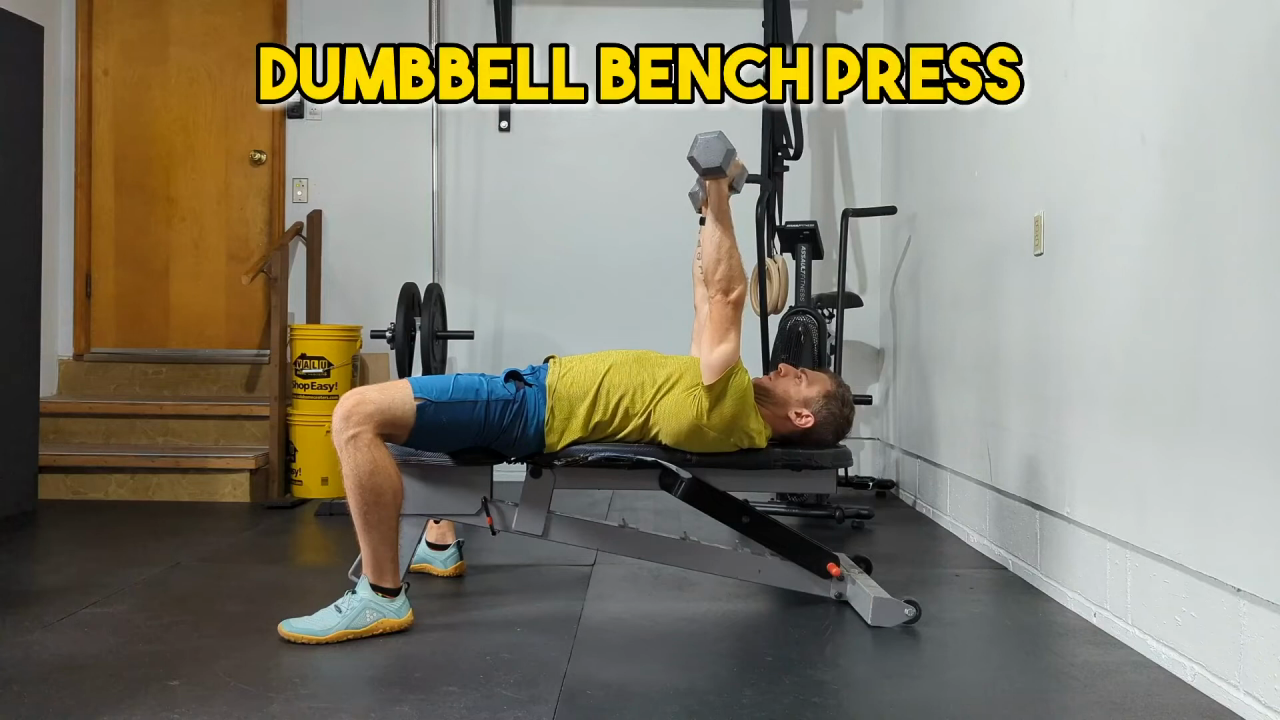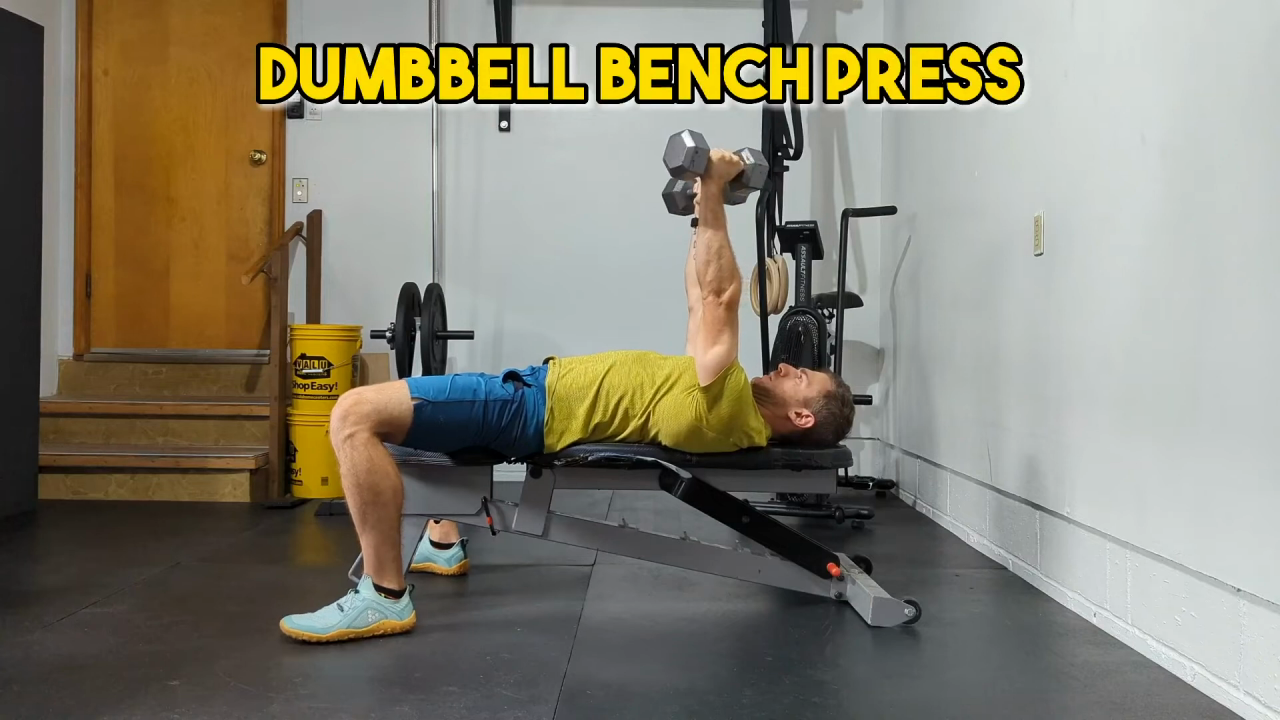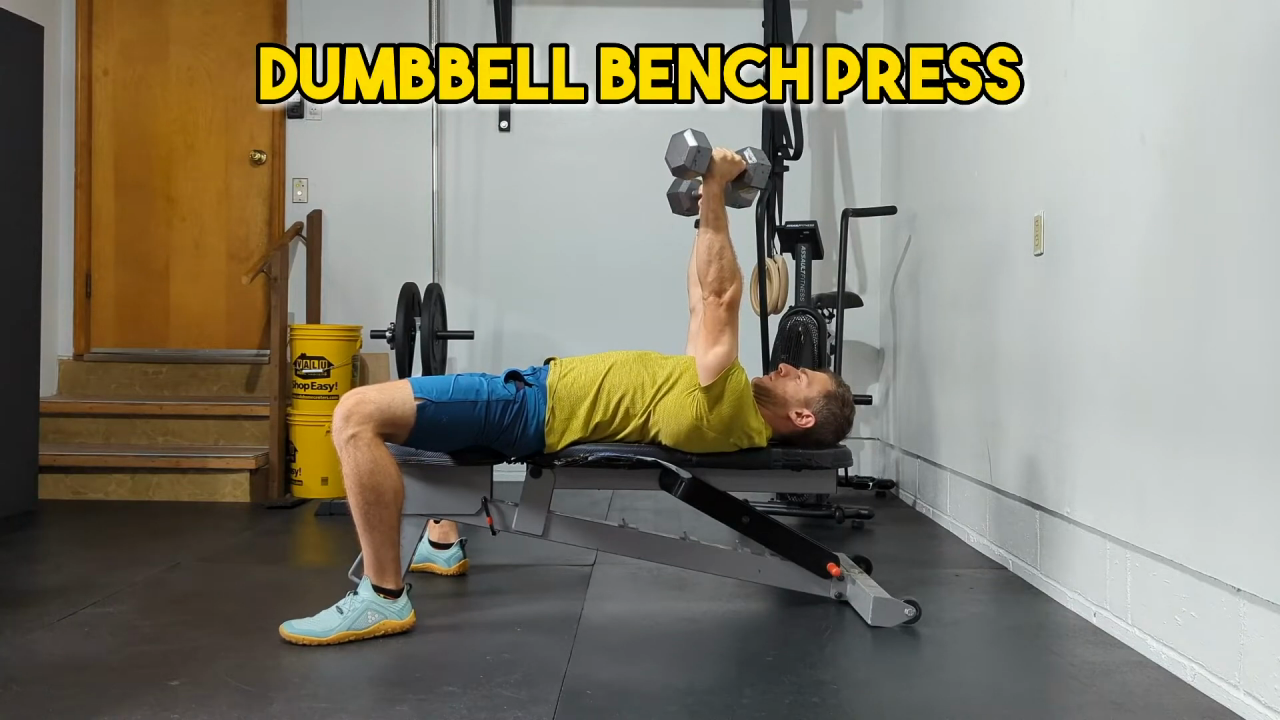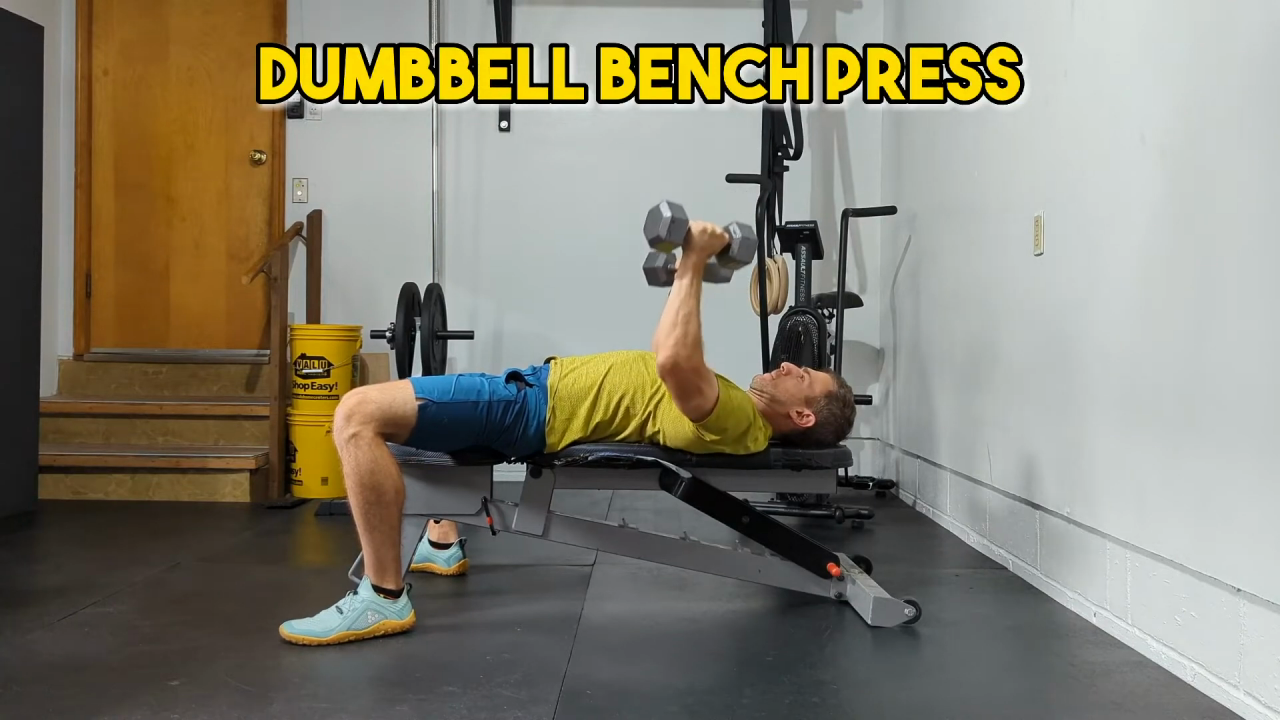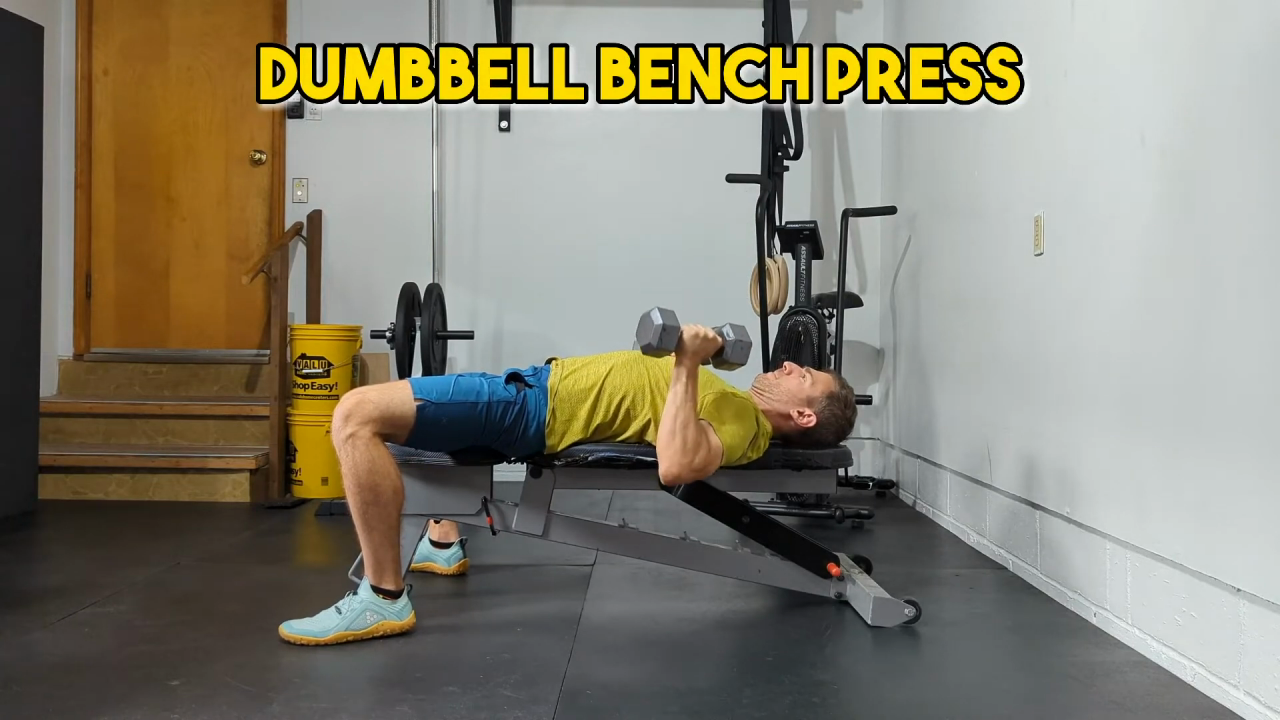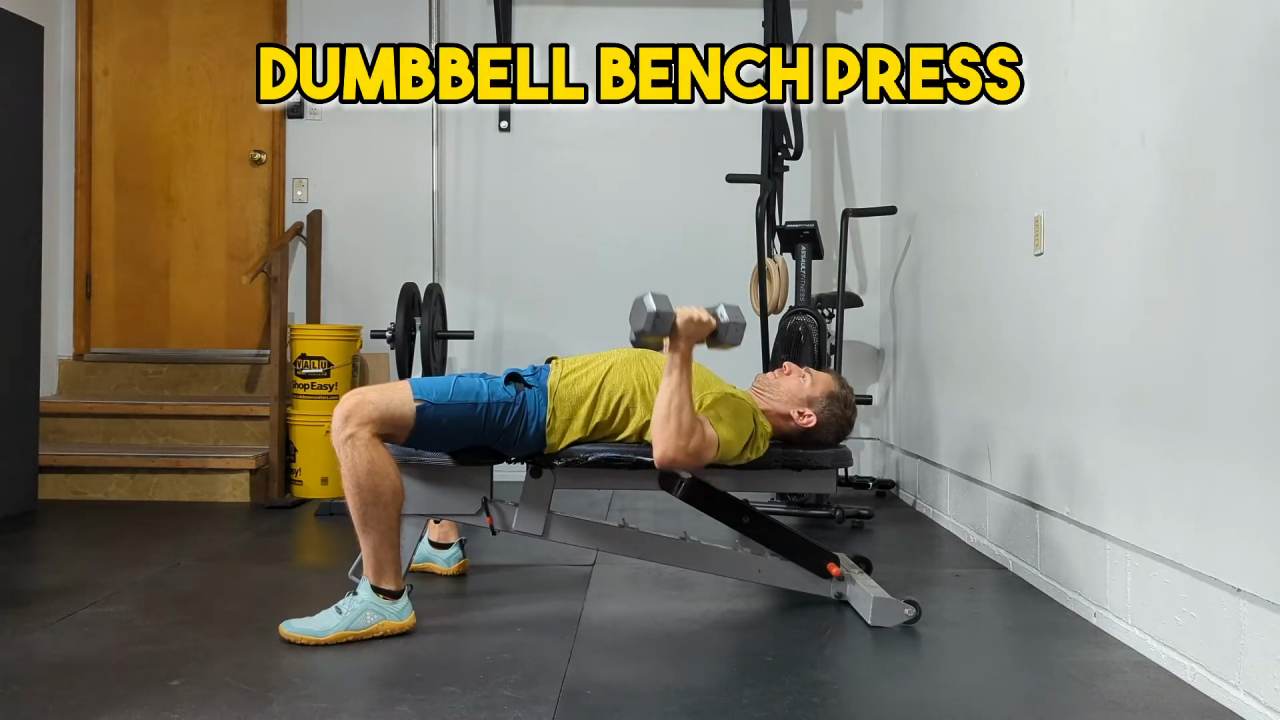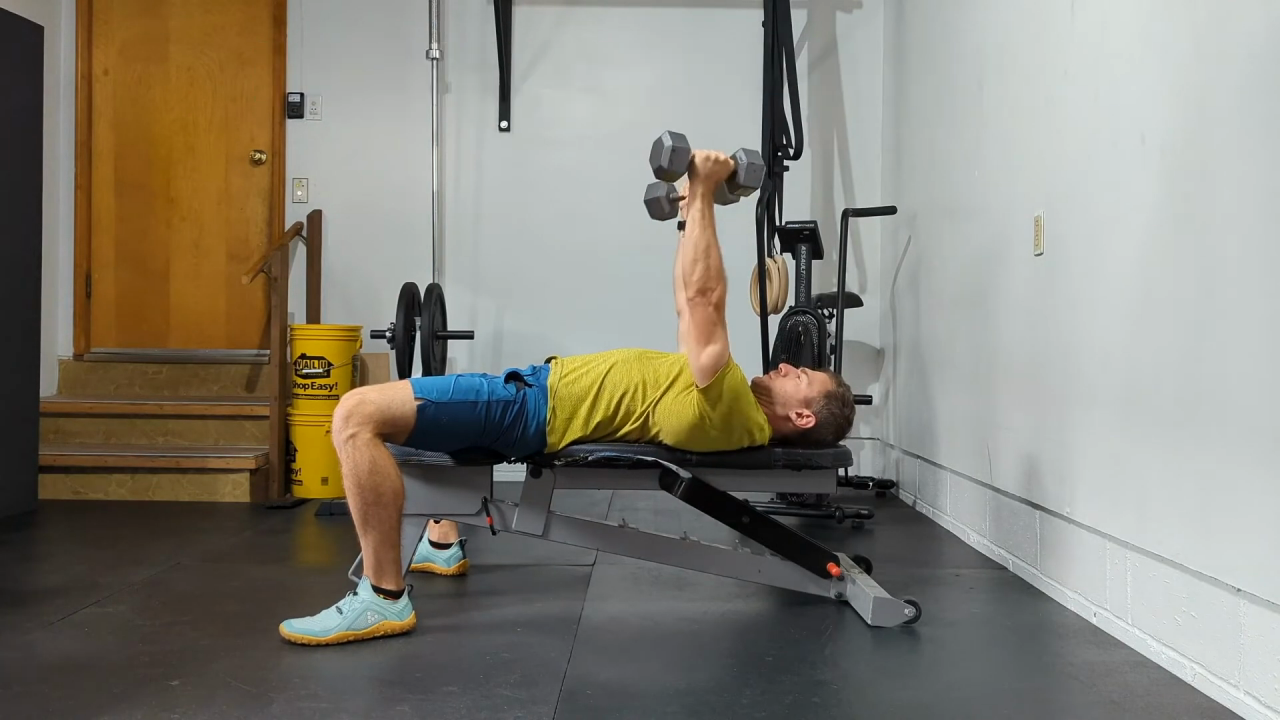
dt=0.7s
person 1, frame 1
left shoulder: (728, 416)
right shoulder: (735, 405)
left elbow: (727, 296)
right elbow: (707, 301)
left wrist: (719, 195)
right wrist: (710, 210)
left hip: (532, 408)
right hip: (545, 385)
left knee: (357, 413)
right knee: (410, 401)
left ankle: (381, 596)
right ankle: (440, 546)
person 1, frame 2
left shoulder: (727, 417)
right shoulder: (736, 406)
left elbow: (721, 297)
right elbow: (703, 303)
left wrist: (712, 194)
right wrist: (704, 208)
left hip: (531, 410)
left knee: (355, 414)
right knee: (409, 402)
left ankle: (384, 595)
right ankle: (443, 544)
person 1, frame 3
left shoulder: (729, 416)
right shoulder: (737, 407)
left elbow: (722, 298)
right elbow: (704, 304)
left wrist: (714, 193)
right wrist: (708, 209)
left hip: (533, 409)
left knee: (357, 414)
right knee: (410, 401)
left ankle: (383, 597)
right ankle: (442, 543)
person 1, frame 4
left shoulder: (736, 424)
right shoulder: (740, 410)
left elbow: (672, 361)
right elbow: (679, 357)
left wrist: (693, 266)
right wrist: (690, 268)
left hip: (536, 408)
right hip: (546, 385)
left knee: (359, 414)
right knee: (417, 402)
left ankle: (384, 598)
right ankle: (441, 546)
person 1, frame 5
left shoulder: (741, 424)
right shoulder: (739, 409)
left elbow: (676, 466)
left wrist: (687, 366)
right wrist: (688, 356)
left hip: (535, 407)
right hip: (545, 385)
left knee: (357, 415)
right knee: (413, 401)
left ankle: (383, 598)
right ankle: (442, 545)
person 1, frame 6
left shoulder: (739, 425)
right shoulder: (738, 409)
left elbow: (670, 451)
left wrist: (681, 350)
right wrist: (679, 341)
left hip: (535, 407)
left knee: (357, 415)
right knee: (418, 397)
left ankle: (383, 597)
right ankle: (442, 543)
person 1, frame 7
left shoulder: (728, 415)
right shoulder: (738, 405)
left elbow: (704, 297)
right elbow: (697, 303)
left wrist: (703, 195)
right wrist: (693, 212)
left hip: (533, 408)
right hip: (543, 385)
left knee: (357, 415)
right knee: (418, 401)
left ankle: (383, 598)
right ankle: (442, 544)
